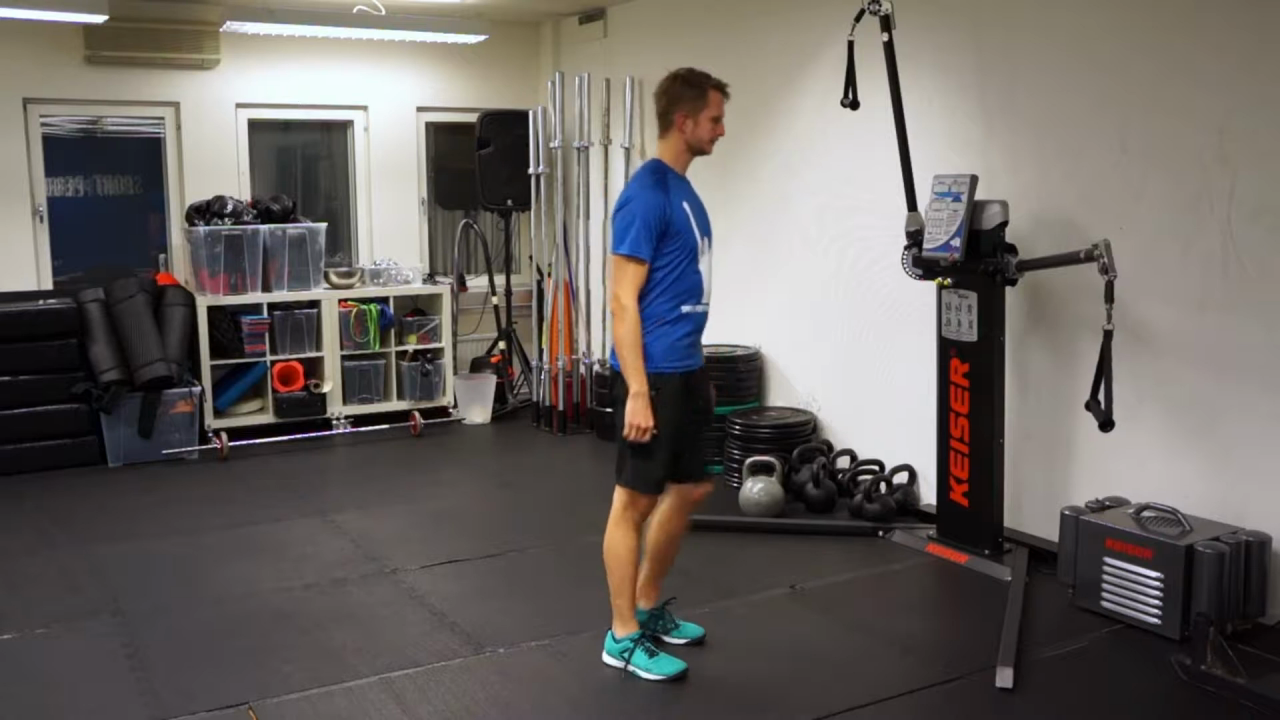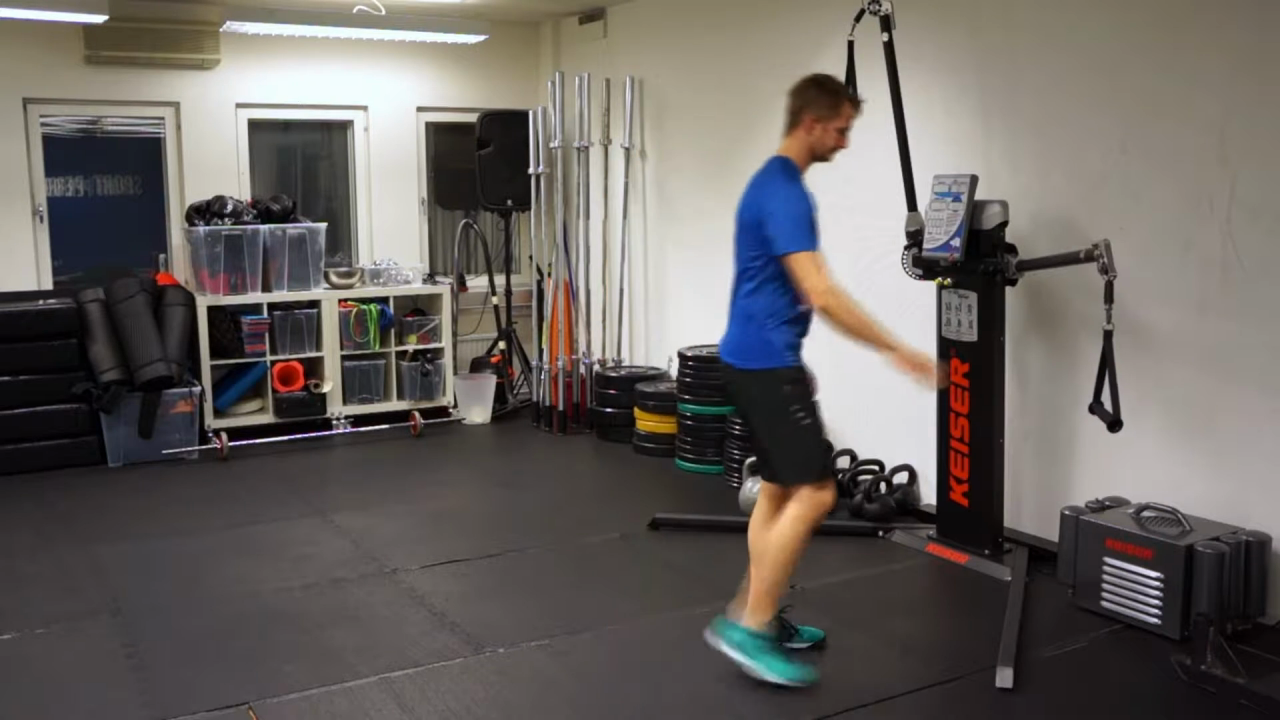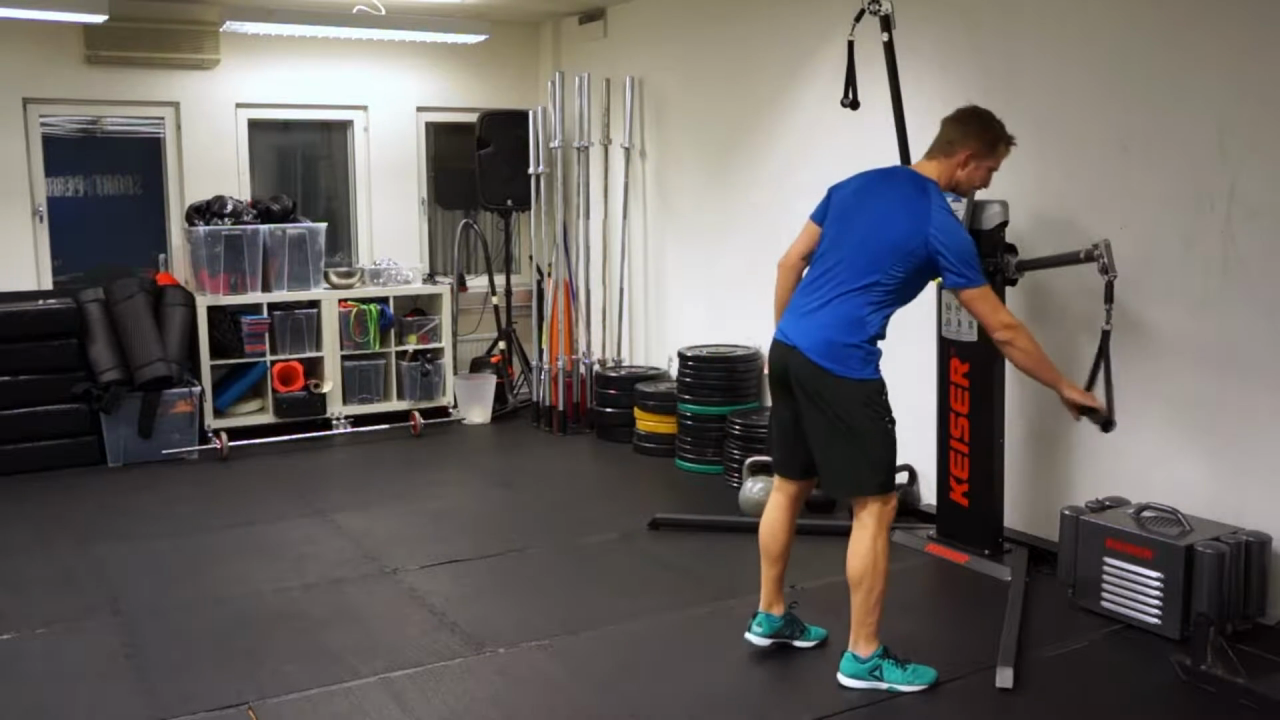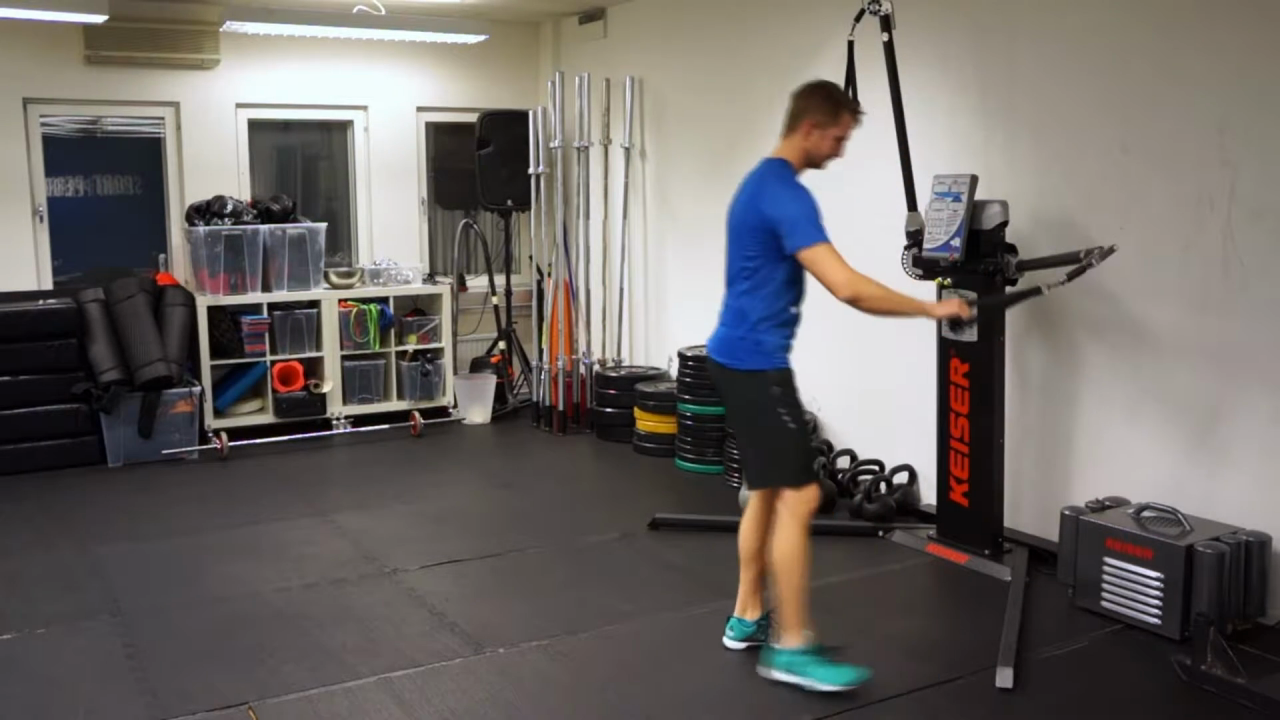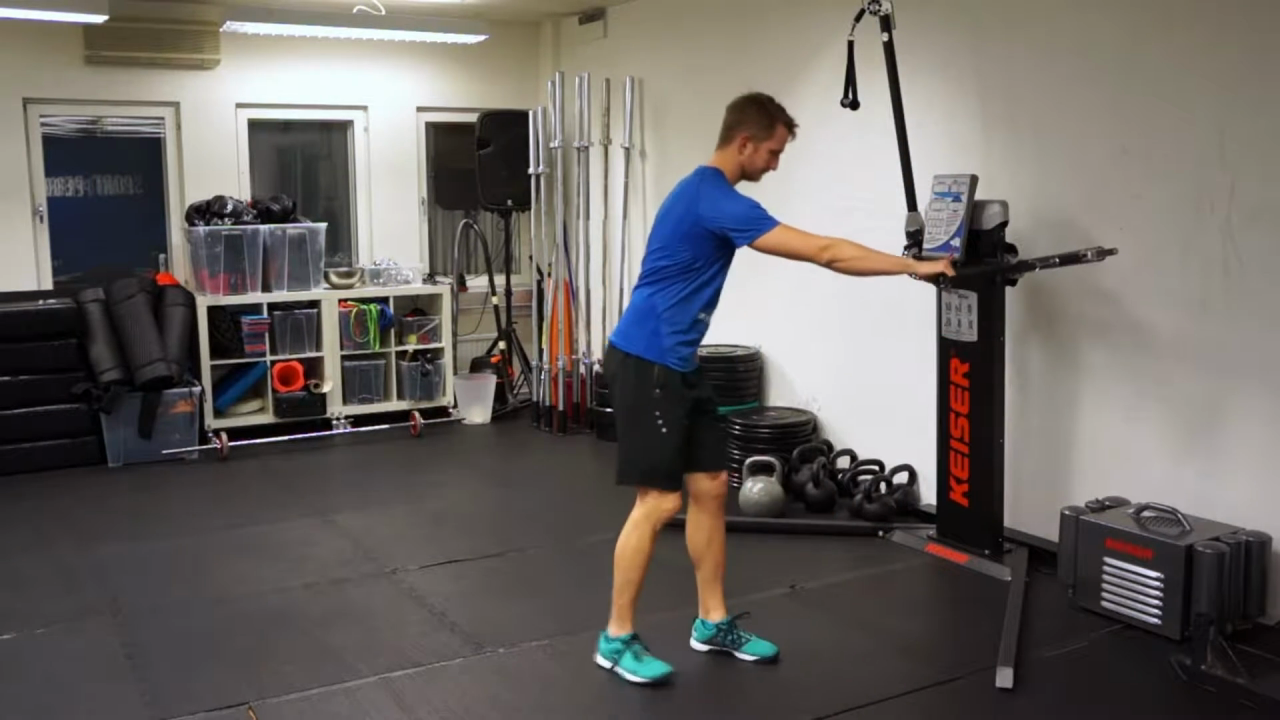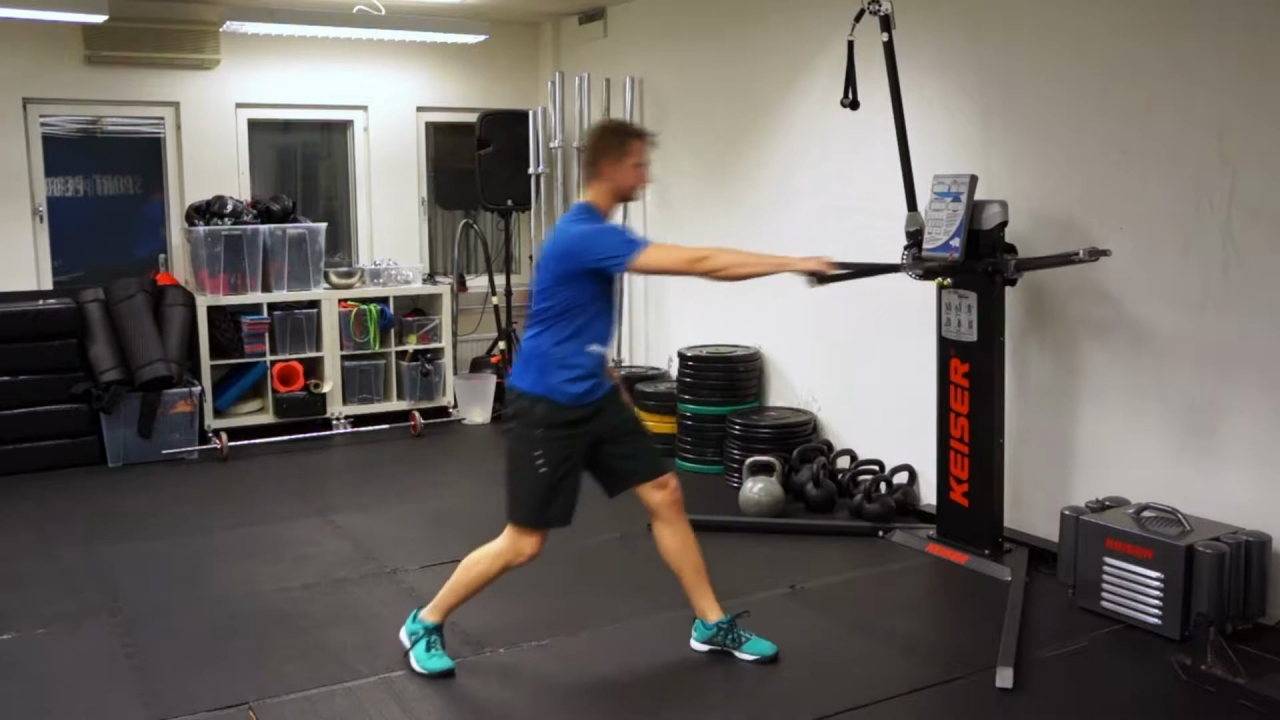
dt=0.7s
person 1, frame 1
left shoulder: (685, 191)
right shoulder: (646, 194)
right elbow: (624, 301)
right wrist: (638, 392)
left hip: (684, 370)
right hip: (651, 374)
left knee: (689, 491)
right knee: (635, 500)
left ankle: (648, 606)
right ankle: (624, 636)
person 1, frame 2
left shoulder: (771, 182)
right shoulder: (784, 193)
right elbow: (821, 295)
left wrist: (792, 360)
right wrist: (899, 352)
left hip: (757, 357)
right hip: (763, 364)
left knee: (778, 489)
right knee: (813, 494)
left ankle: (764, 614)
right ankle: (750, 625)
person 1, frame 3
left shoulder: (854, 186)
right shoulder: (939, 226)
left elbow: (790, 262)
right elbow: (1003, 329)
right wrist: (1065, 387)
left hip: (789, 350)
right hip: (842, 367)
left knee: (788, 486)
right knee: (875, 508)
left ankle: (769, 616)
right ankle: (863, 656)
person 1, frame 4
left shoulder: (761, 184)
right shoulder: (784, 194)
right elbow: (848, 287)
right wrist: (931, 308)
left hip: (747, 357)
right hip: (752, 363)
left knee: (768, 493)
right knee: (798, 497)
left ankle: (748, 618)
right ankle: (789, 645)
person 1, frame 5
left shoulder: (703, 193)
right shoulder: (716, 201)
right elbow: (823, 252)
right wrist: (914, 267)
left hip: (675, 363)
right hip: (646, 362)
left knee: (710, 490)
right knee: (659, 502)
left ankle: (713, 623)
right ankle: (617, 636)
person 1, frame 6
left shoulder: (597, 230)
right shoulder: (583, 236)
right elbow: (696, 262)
left wrist: (611, 382)
right wrist: (789, 262)
left hip: (594, 398)
right hip: (545, 405)
left knee: (666, 497)
right knee: (523, 543)
left ankle: (715, 625)
right ankle: (423, 625)
